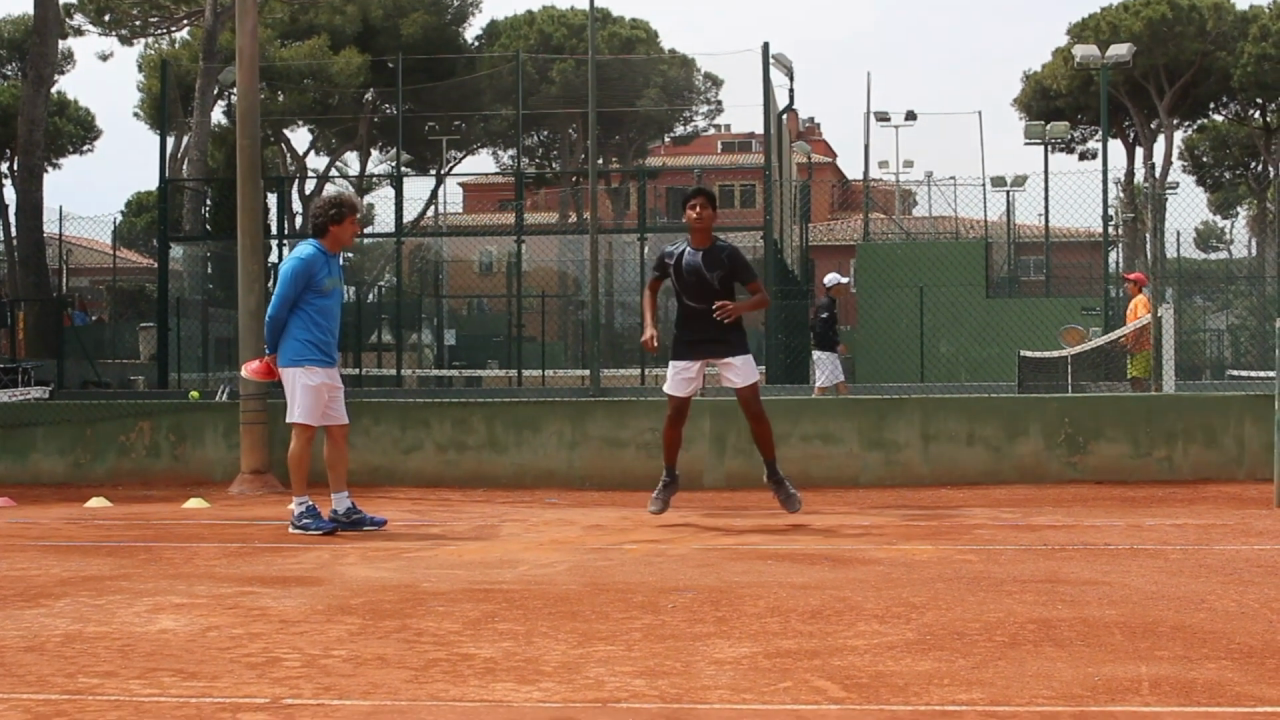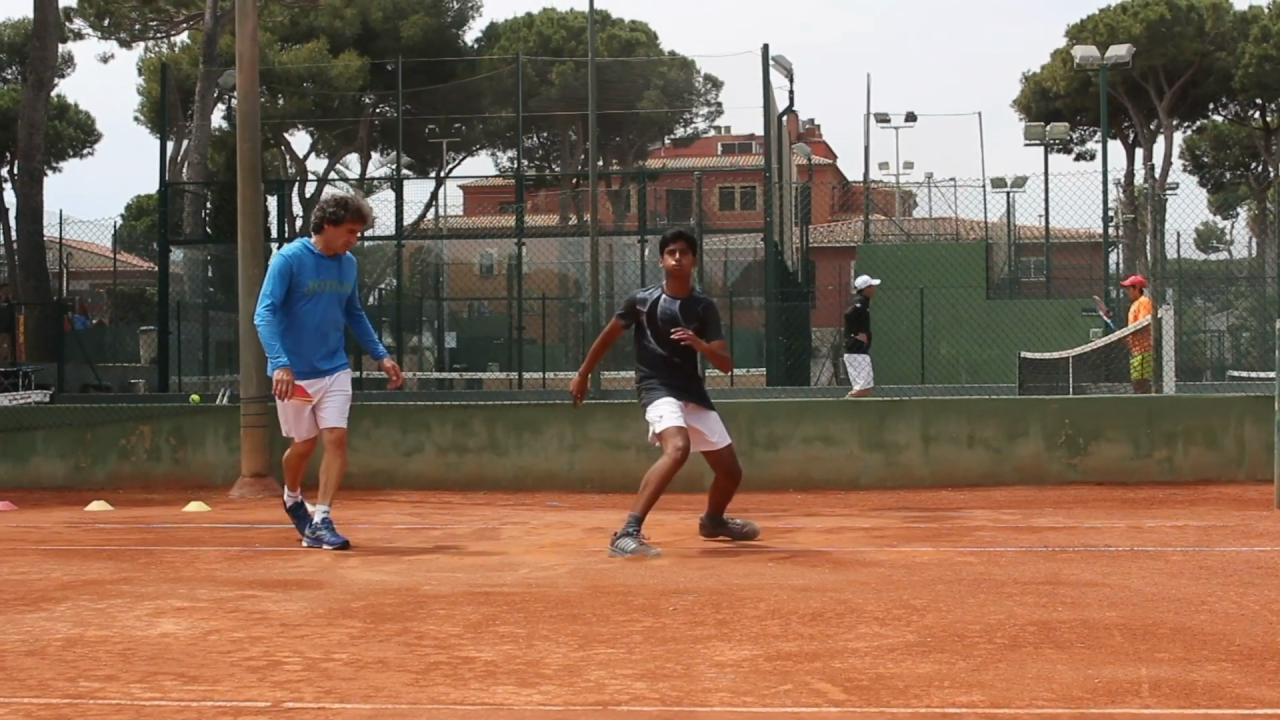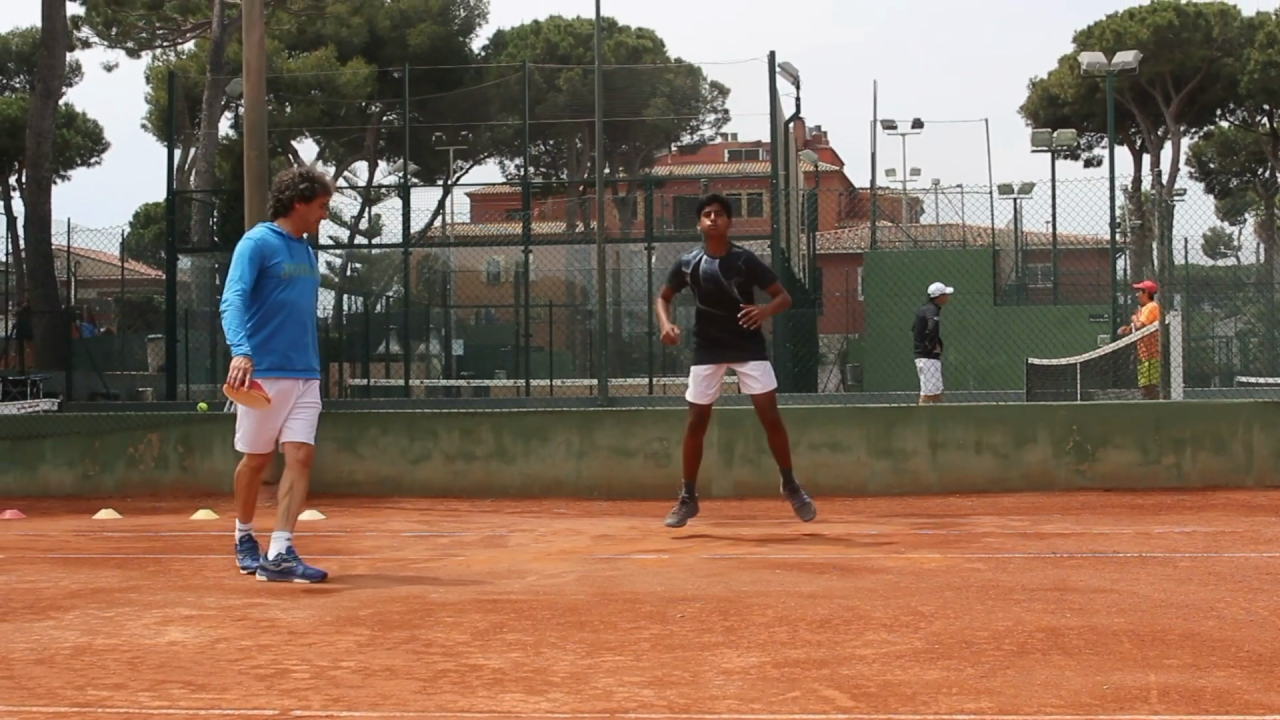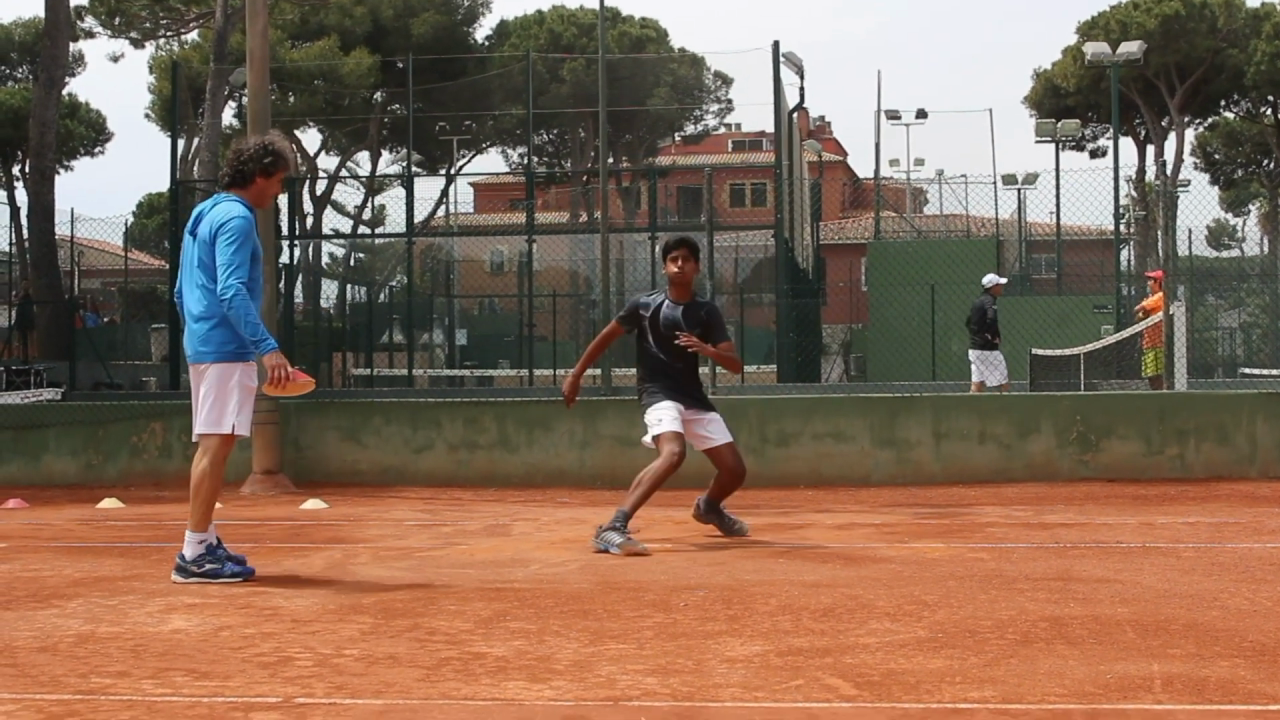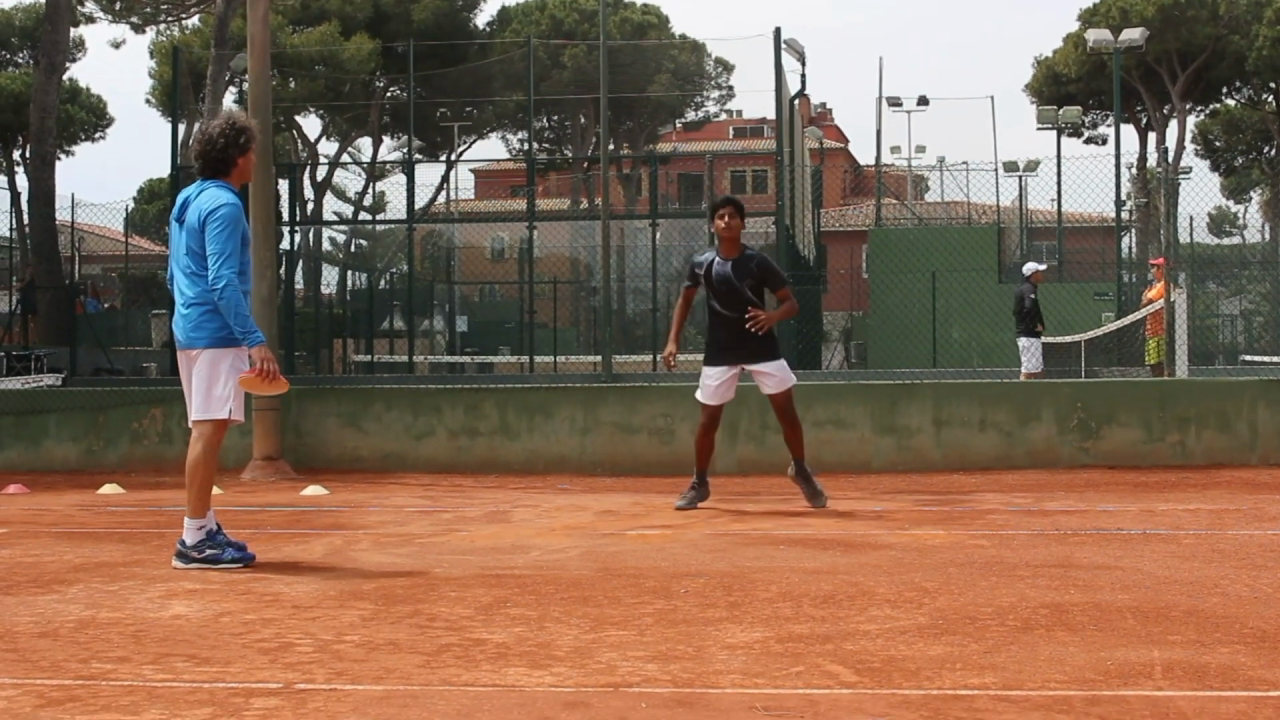
dt=1s
person 1, frame 1
left shoulder: (332, 259)
right shoulder: (303, 259)
right elbow: (276, 312)
right wrist: (274, 352)
left hip: (328, 362)
right hip: (303, 362)
left knee: (338, 432)
right knee: (304, 431)
left ankle: (342, 509)
right ankle: (301, 511)
person 1, frame 2
left shoulder: (349, 264)
right shoulder: (289, 259)
left elbow: (355, 314)
right elbow: (265, 314)
left wrist: (381, 355)
right wrist: (280, 363)
left hip: (335, 370)
right hip: (296, 373)
left knee: (337, 439)
right knee: (303, 445)
left ankle: (321, 522)
right ankle: (293, 498)
person 1, frame 3
left shoulder: (307, 252)
right shoulder: (256, 243)
right elbow: (233, 300)
right wrist: (241, 351)
left hip: (305, 375)
right hip: (264, 374)
left knee: (300, 457)
right knee: (255, 458)
left ankle: (280, 553)
right ankle: (244, 534)
person 1, frame 4
left shoulder: (205, 213)
right shoulder: (236, 218)
left elbow: (181, 292)
right elbow: (232, 292)
right wrist: (266, 346)
left hip: (201, 346)
right hip: (225, 349)
left knee: (213, 445)
right knee: (215, 445)
left ankle: (206, 542)
right ankle: (193, 554)
person 1, frame 5
left shoulder: (188, 201)
right shoulder: (223, 205)
left elbow: (174, 276)
right elbow: (223, 283)
right wrist: (254, 340)
left hip: (190, 330)
right hip: (215, 334)
left knee: (206, 431)
right knee: (209, 430)
left ankle: (205, 530)
right ankle: (193, 541)
person 2, frame 1
left shoulder: (729, 254)
right shoulder: (670, 255)
left elbow: (762, 296)
right elbow: (651, 289)
left wrist: (742, 308)
right wrist: (649, 326)
left hip: (729, 341)
right hip: (687, 344)
left knee: (754, 410)
right knee: (675, 415)
left ankle: (774, 476)
right ankle: (669, 479)
person 2, frame 2
left shoulder: (706, 308)
right shoulder: (642, 300)
left elbow: (725, 364)
right elbow: (608, 335)
left wrist: (700, 346)
right wrist: (582, 375)
left hip: (694, 392)
right hip: (657, 387)
left knee: (731, 472)
right knee: (678, 447)
left ankle: (713, 520)
right ankle: (628, 532)
person 2, frame 3
left shoulder: (746, 260)
right shoulder: (687, 263)
left elbow: (784, 298)
right elbow: (662, 297)
left wrist: (766, 310)
right wrist: (665, 323)
left hip: (748, 347)
right hip: (708, 350)
left knee: (770, 417)
right knee: (696, 423)
left ankle: (790, 485)
right ankle: (688, 497)
person 2, frame 4
left shoulder: (709, 313)
right shoulder: (645, 305)
left elbow: (736, 364)
right elbow: (607, 336)
left wrist: (708, 350)
right wrist: (576, 375)
left hip: (694, 397)
right hip: (657, 392)
left knee: (735, 471)
right knee: (673, 455)
left ankle: (709, 507)
right ankle: (613, 528)
person 2, frame 5
left shoulder: (759, 262)
right shoulder: (701, 264)
left elbow: (791, 303)
right elbow: (685, 298)
left wrist: (772, 317)
right wrist: (673, 341)
left hip: (761, 348)
right hip: (720, 352)
left knee: (787, 413)
right knee: (707, 422)
left ankle: (801, 472)
right ankle: (700, 485)
